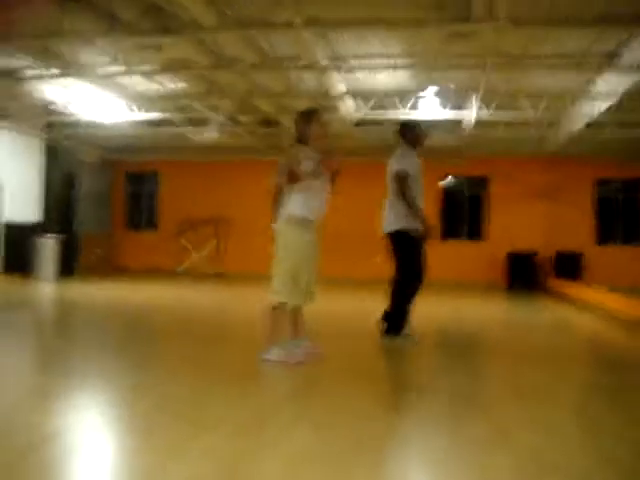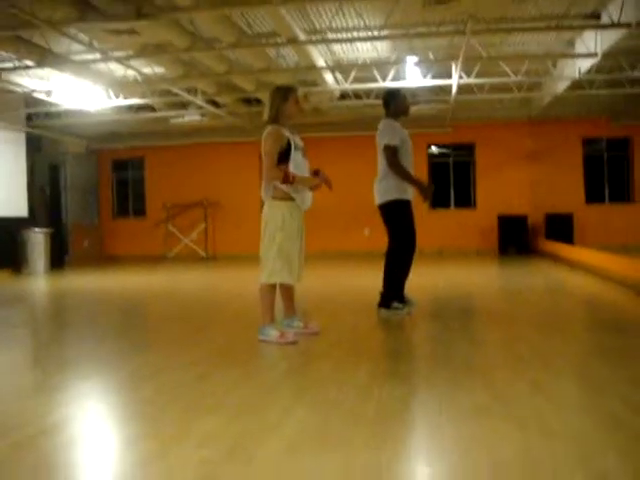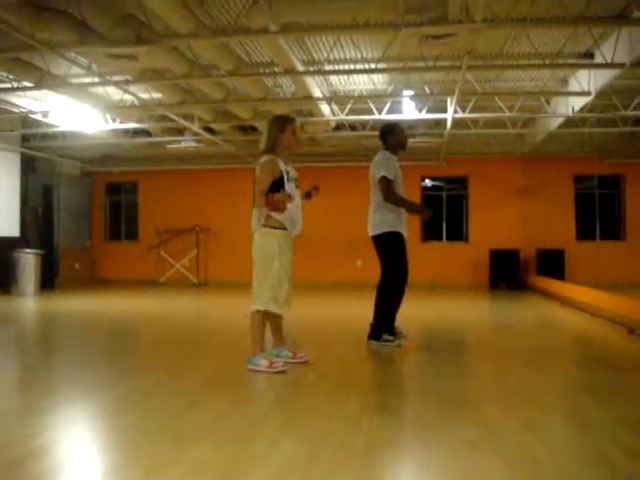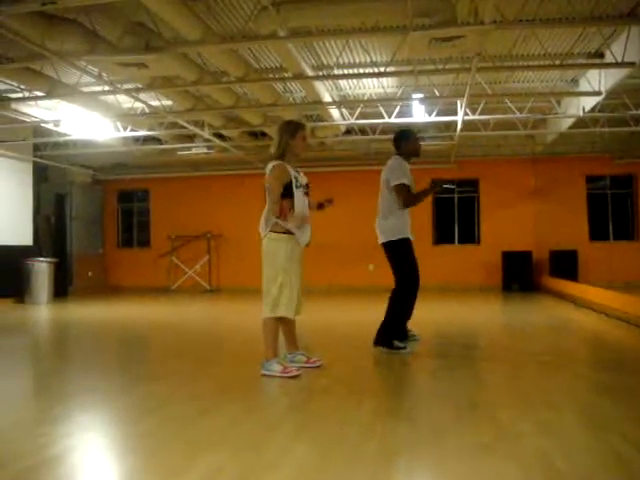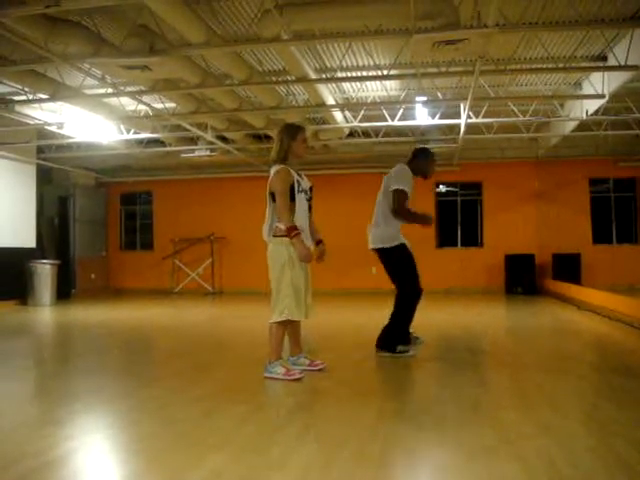
dt=0.7s
person 1, frame 1
left shoulder: (318, 158)
right shoulder: (296, 154)
left elbow: (323, 191)
right elbow: (279, 181)
left wrist: (331, 174)
right wrist: (303, 175)
left hip: (310, 230)
right hip: (293, 228)
left knee: (300, 287)
right knee: (283, 286)
left ankle: (296, 339)
right ankle: (272, 346)
person 1, frame 2
left shoulder: (290, 135)
right shoulder: (274, 133)
right elbow: (269, 173)
left wrist: (313, 177)
right wrist: (302, 180)
left hip: (294, 208)
right hip: (279, 207)
left knee: (289, 265)
right knee: (274, 264)
left ankle: (290, 318)
right ankle: (267, 326)
person 1, frame 3
left shoulder: (283, 165)
right shoulder: (269, 163)
right elbow: (259, 200)
left wrist: (307, 194)
right wrist: (277, 199)
left hip: (283, 236)
right hip: (271, 236)
left knee: (279, 295)
right knee: (265, 294)
left ankle: (279, 347)
right ankle: (256, 355)
person 1, frame 4
left shoulder: (293, 172)
right shoulder: (278, 169)
right elbow: (274, 208)
left wrist: (320, 205)
right wrist: (293, 218)
left hip: (293, 241)
right hip: (280, 240)
left knee: (290, 299)
right knee: (277, 299)
left ankle: (293, 352)
right ankle: (270, 360)
person 1, frame 5
left shoulder: (297, 175)
right shoulder: (281, 173)
right elbow: (284, 214)
left wrist: (318, 241)
right wrist: (300, 243)
left hip: (297, 245)
right hip: (285, 245)
left knee: (296, 303)
right knee: (284, 303)
left ankle: (296, 355)
right ankle: (273, 363)
person 2, frame 1
left shoulder: (410, 157)
right shoulder: (404, 156)
right elbow: (402, 191)
left wrist: (420, 222)
right wrist: (421, 219)
left hip: (408, 225)
right hip: (401, 225)
left knee: (413, 273)
right knee: (408, 274)
left ankle: (393, 318)
right ankle: (393, 326)
person 2, frame 2
left shoulder: (395, 128)
right shoulder: (389, 127)
right elbow: (393, 163)
left wrist: (417, 185)
right wrist: (419, 185)
left hip: (399, 195)
right hip: (393, 196)
left knee: (405, 244)
right knee: (401, 245)
left ankle: (396, 295)
right ankle: (388, 300)
person 2, frame 3
left shoulder: (389, 160)
right shoulder: (384, 159)
right elbow: (387, 195)
left wrist: (412, 208)
right wrist: (416, 208)
left hip: (392, 227)
right hip: (386, 228)
left knee: (398, 277)
right knee: (392, 278)
left ankle: (386, 327)
right ankle: (378, 332)
person 2, frame 4
left shoulder: (398, 166)
right shoulder: (398, 165)
right elbow: (407, 201)
left wrist: (426, 191)
right wrist: (430, 189)
left hip: (396, 232)
right hip: (395, 234)
left knee: (407, 282)
right knee: (408, 284)
left ankle: (398, 331)
right ankle: (386, 337)
person 2, frame 5
left shoulder: (401, 174)
right shoulder: (403, 173)
right elbow: (397, 209)
left wrist: (416, 218)
right wrist: (420, 218)
left hip: (388, 239)
right hip: (388, 241)
left knee: (408, 289)
right knee: (411, 290)
left ankle: (401, 335)
right ankle: (388, 342)
